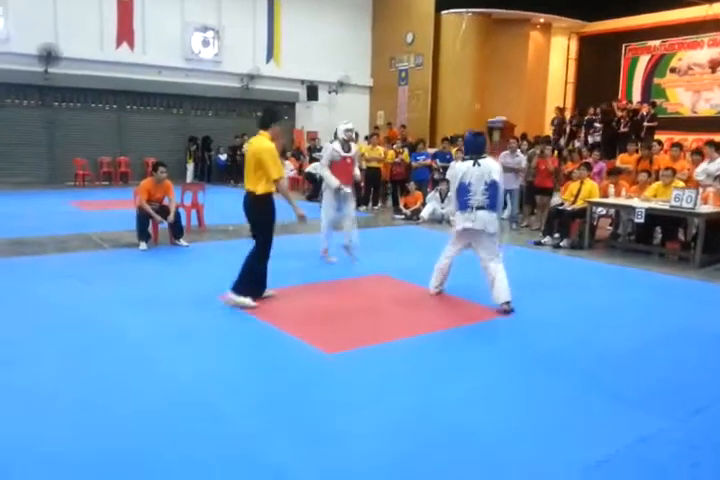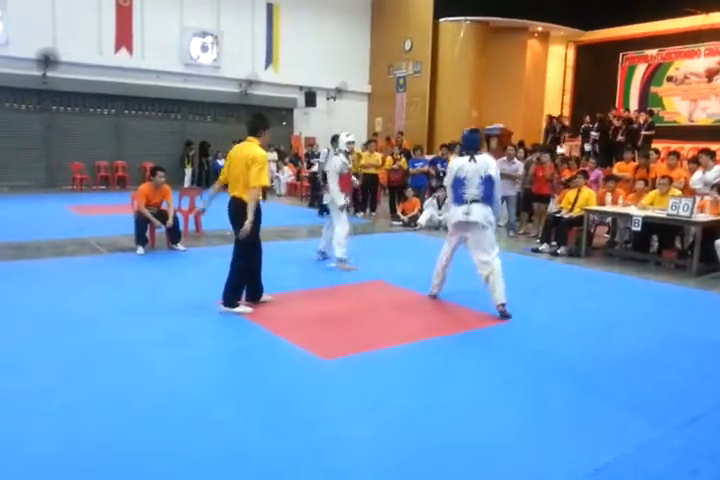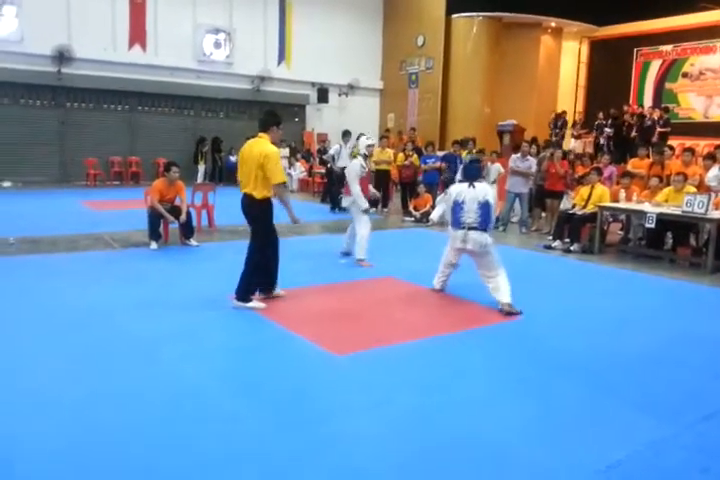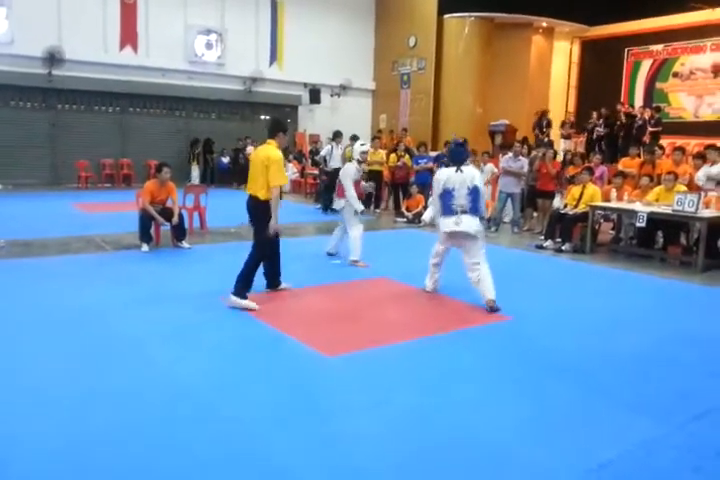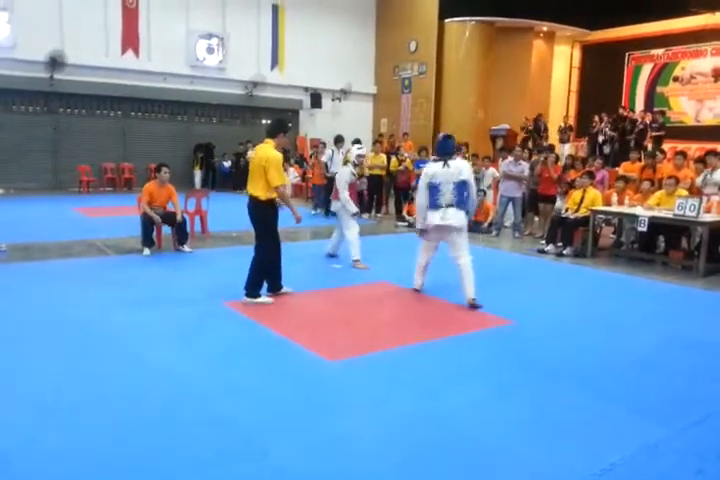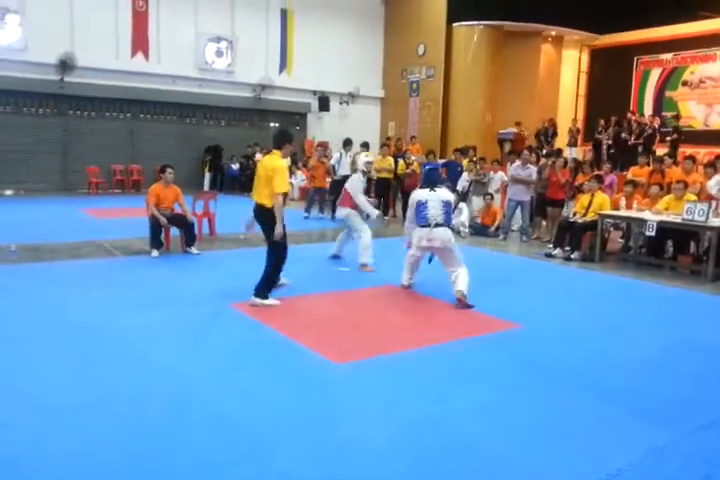
dt=0.5s
person 1, frame 1
left shoulder: (253, 142)
right shoulder: (268, 147)
right elbow: (278, 182)
right wrist: (296, 208)
left hip: (251, 198)
right hip: (261, 201)
left knee: (263, 244)
right knee: (262, 246)
left ankle: (256, 289)
right ankle: (238, 291)
person 1, frame 2
left shoulder: (236, 150)
right shoulder: (259, 155)
left elbow: (221, 180)
right elbow: (255, 189)
left wrist: (207, 204)
right wrist: (250, 219)
left hip: (235, 204)
right hip: (247, 208)
left knee: (253, 251)
right knee: (244, 254)
left ankle: (255, 294)
right ankle: (230, 302)
person 1, frame 3
left shoulder: (247, 146)
right shoulder: (270, 151)
right elbow: (278, 186)
right wrist: (290, 212)
left hip: (248, 200)
right hip: (260, 204)
left knee: (270, 243)
right knee: (258, 249)
left ankle: (266, 288)
right ankle: (242, 296)
person 1, frame 4
left shoulder: (259, 150)
right shoulder: (275, 154)
right elbow: (275, 189)
right wrist: (274, 218)
left hip: (254, 201)
right hip: (263, 204)
left knee: (272, 243)
right knee: (260, 249)
left ankle: (274, 282)
right ankle: (239, 293)
person 1, frame 5
left shoulder: (259, 149)
right shoulder: (273, 155)
right elbow: (280, 189)
left wrist: (275, 201)
right wrist: (294, 211)
left hip: (255, 202)
right hip: (264, 205)
left knee: (272, 246)
right knee: (264, 249)
left ankle: (275, 286)
right ankle: (252, 293)
person 1, frame 6
left shoulder: (265, 160)
right shoulder: (280, 165)
right elbow: (278, 197)
left wrist: (253, 218)
right wrist: (279, 224)
left hip: (260, 209)
right hip: (269, 211)
left knee: (276, 246)
right knee: (279, 250)
left ankle: (273, 279)
right ankle: (260, 294)
person 2, frame 1
left shoulder: (457, 167)
right shoulder: (494, 166)
left elbow: (454, 196)
right elbow: (499, 196)
right wrist: (495, 216)
left hip: (464, 219)
right hip: (486, 219)
left knee: (449, 255)
right knee: (494, 261)
left ankle: (435, 287)
right ankle: (504, 300)
person 2, frame 2
left shoulder: (454, 163)
right shoulder: (490, 162)
left elbow: (450, 191)
right elbow: (495, 193)
right wrist: (494, 216)
left hip: (458, 214)
right hip: (481, 213)
left knee: (447, 252)
right knee: (489, 259)
left ankle: (435, 290)
right ankle: (500, 303)
person 2, frame 3
left shoulder: (453, 189)
right shoulder: (488, 190)
left elbow: (448, 215)
right elbow: (490, 217)
left hip: (458, 235)
right hip: (479, 237)
left knee: (449, 260)
right knee: (495, 273)
left ankle: (438, 285)
right ankle: (506, 304)
person 2, frame 4
left shoulder: (441, 175)
right shoulder: (474, 173)
left elbow: (436, 203)
right elbow: (480, 202)
left wrist: (439, 223)
right wrist: (479, 220)
left hip: (448, 223)
right hip: (470, 223)
left knee: (437, 255)
right knee: (477, 264)
left ankle: (430, 285)
right ankle: (490, 299)
person 2, frame 5
left shoulder: (429, 169)
right shoulder: (464, 166)
left elbow: (421, 199)
right elbow: (472, 195)
left wrist: (420, 224)
right wrist: (468, 214)
left hip: (434, 217)
right hip: (456, 216)
left knee: (426, 251)
right knee: (462, 257)
left ankle: (417, 284)
right ankle: (470, 297)
person 2, frame 6
left shoulder: (416, 194)
right shoulder: (448, 195)
left elbow: (410, 222)
left wrist: (409, 242)
left hip: (421, 235)
right hip: (443, 235)
left knee: (413, 256)
right knee: (458, 268)
left ankle: (406, 281)
right ankle: (460, 293)
person 3, frame 1
left shoulder: (354, 149)
right shoulder: (332, 148)
right elbow: (323, 167)
left wrist: (356, 173)
right wrist: (334, 183)
left hip: (348, 187)
right hip: (333, 187)
left knee: (350, 217)
right knee: (328, 216)
left ankle: (349, 244)
right ankle: (325, 247)
person 3, frame 2
left shoulder: (347, 158)
right shoulder: (337, 160)
right elbow: (332, 182)
right wrist: (340, 201)
left hip: (341, 197)
right hip: (336, 198)
left knee: (332, 223)
right knee: (342, 226)
left ankle: (323, 250)
right ankle: (341, 259)
person 3, frame 3
left shoulder: (364, 162)
right shoulder: (355, 164)
right elbow: (354, 187)
left wrist: (372, 191)
right wrist: (364, 204)
left hip: (359, 199)
right hip: (354, 199)
left knee: (355, 225)
right knee: (364, 226)
left ankle: (347, 250)
right ankle: (360, 258)
person 3, frame 4
left shoulder: (358, 167)
right shoulder: (350, 168)
left elbow: (358, 185)
right elbow: (349, 190)
left wrist: (366, 187)
right wrist: (359, 207)
left hip: (346, 202)
right hip: (345, 202)
left knee: (344, 226)
right knee: (356, 228)
left ankle: (331, 250)
right ankle: (354, 259)
person 3, frame 5
left shoulder: (352, 170)
right shoulder: (345, 171)
right elbow: (343, 193)
right wrist: (353, 209)
left hip: (345, 205)
right hip: (343, 205)
left knee: (341, 229)
right knee: (352, 230)
left ankle: (331, 251)
right ankle: (356, 260)
person 3, frame 6
left shoulder: (360, 178)
right shoulder: (357, 179)
left elbow: (360, 198)
right elbow: (359, 199)
left wrist: (369, 201)
right wrist: (373, 212)
left hip: (350, 210)
right hip: (348, 210)
left knee: (350, 231)
right knee: (365, 233)
left ankle: (336, 253)
right ankle: (364, 264)
